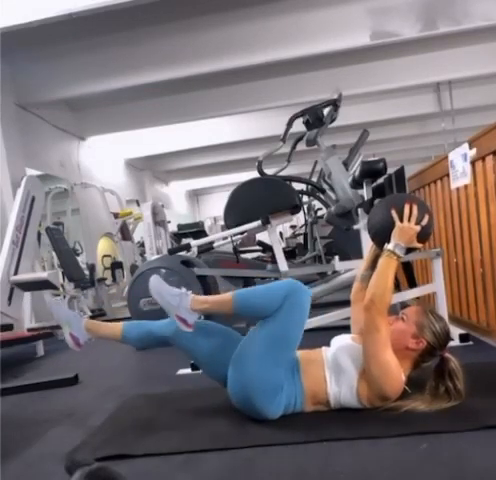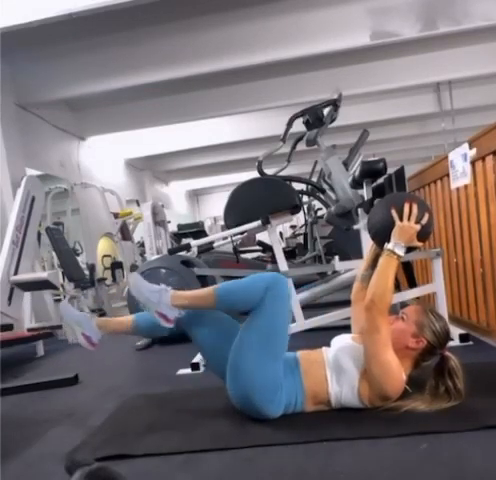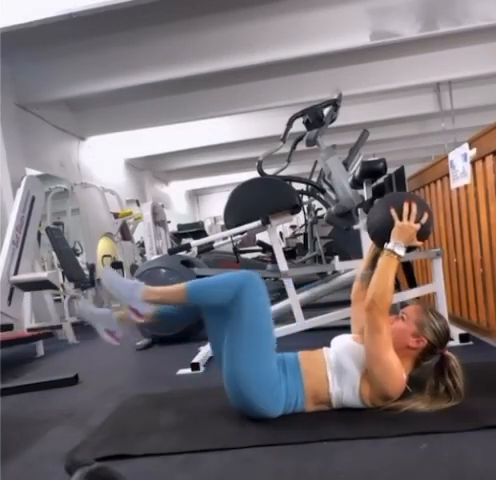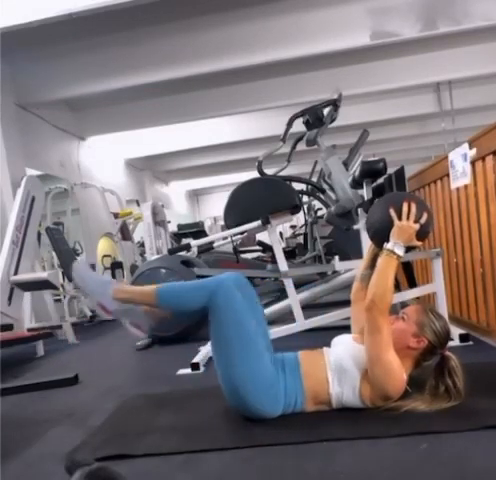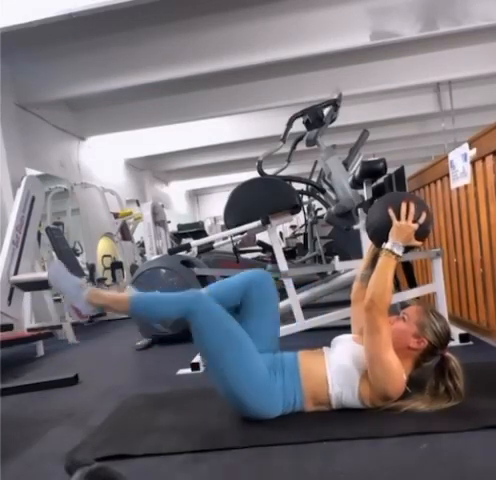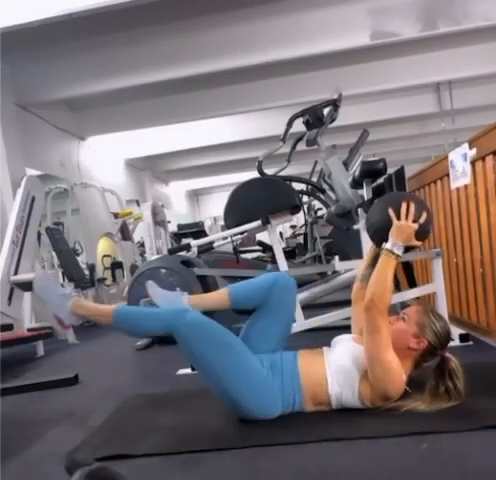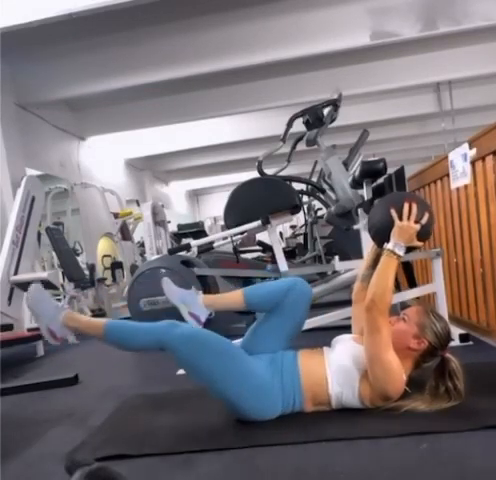
dt=0.1s
person 1, frame 1
left shoulder: (388, 380)
right shoulder: (369, 349)
left elbow: (372, 310)
right elbow: (360, 298)
left wrist: (397, 248)
right wrist: (377, 248)
left hip: (259, 391)
right hip: (256, 376)
left knee: (295, 291)
right knee: (175, 329)
left ankle: (195, 305)
right ankle: (88, 329)
person 1, frame 2
left shoulder: (389, 379)
right shoulder: (380, 353)
left elbow: (372, 309)
right elbow: (361, 300)
left wrist: (397, 247)
right wrist: (376, 246)
left hip: (262, 392)
right hip: (262, 376)
left knee: (274, 284)
right knee: (188, 315)
left ankle: (166, 302)
right ankle: (100, 328)
person 1, frame 3
left shoulder: (390, 380)
right shoulder: (374, 348)
left elbow: (373, 309)
right elbow: (360, 298)
left wrist: (396, 247)
right wrist: (378, 245)
left hip: (261, 392)
right hip: (266, 375)
left knee: (247, 283)
right knee: (215, 299)
left ankle: (146, 297)
right ankle: (121, 321)
person 1, frame 4
left shoulder: (390, 378)
right shoulder: (371, 348)
left elbow: (376, 309)
right elbow: (360, 298)
left wrist: (395, 247)
right wrist: (375, 247)
left hip: (261, 392)
right hip: (268, 373)
left knee: (229, 287)
right knee: (232, 285)
left ankle: (119, 293)
right ankle: (142, 310)
person 1, frame 5
left shoulder: (390, 379)
right shoulder: (369, 348)
left elbow: (373, 308)
right elbow: (360, 298)
left wrist: (395, 248)
right wrist: (375, 247)
left hip: (260, 392)
right hip: (266, 368)
left knee: (195, 303)
right knee: (259, 280)
left ankle: (95, 298)
person 1, frame 6
left shoulder: (389, 379)
right shoulder: (371, 350)
left elbow: (373, 309)
right elbow: (360, 298)
left wrist: (395, 246)
right wrist: (376, 246)
left hip: (259, 392)
right hip: (264, 368)
left knee: (181, 322)
right knee: (281, 284)
left ankle: (77, 310)
right ankle: (186, 304)
person 1, frame 7
left shoulder: (388, 380)
right shoulder: (370, 351)
left elbow: (372, 309)
right elbow: (361, 299)
left wrist: (396, 247)
right wrist: (377, 246)
left hip: (258, 393)
right hip: (264, 366)
left knee: (173, 334)
right knee: (296, 289)
left ankle: (69, 322)
right ankle: (198, 305)
